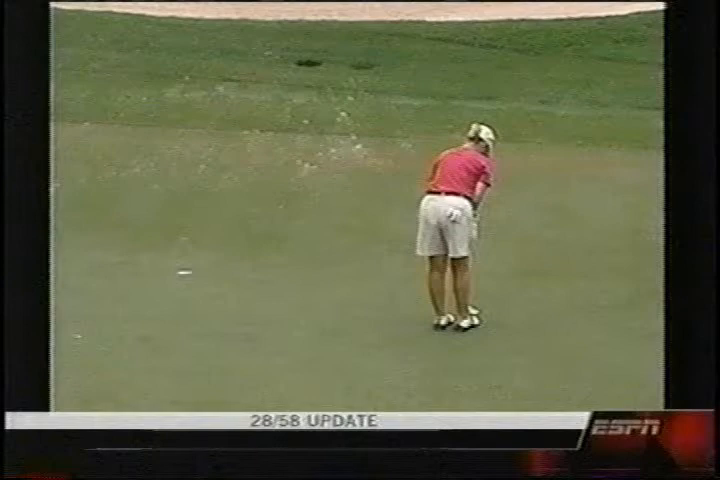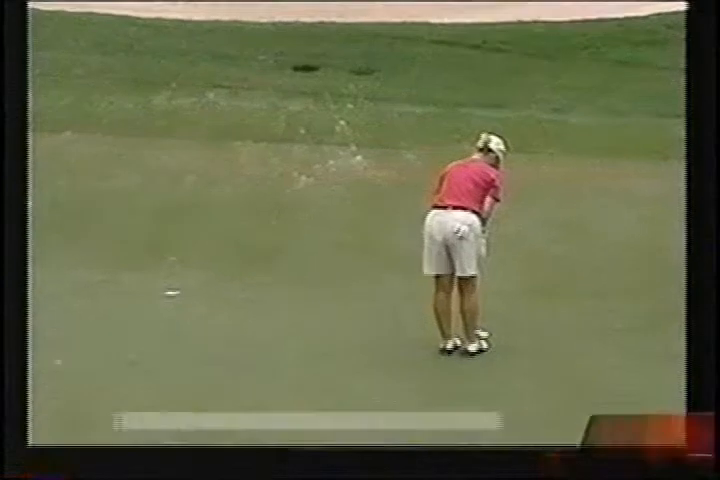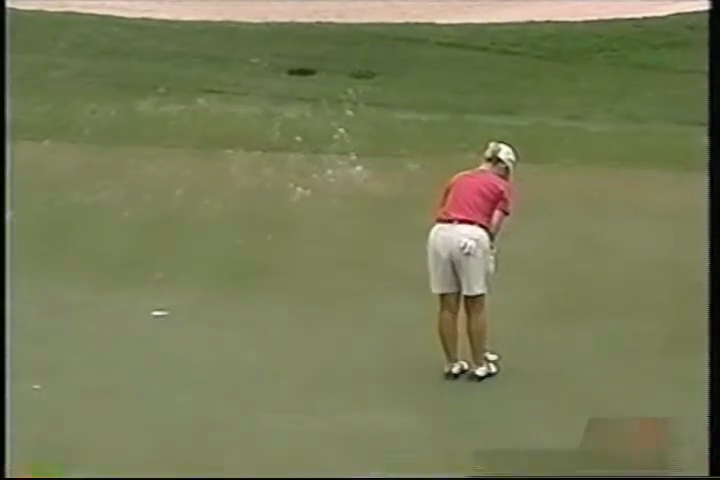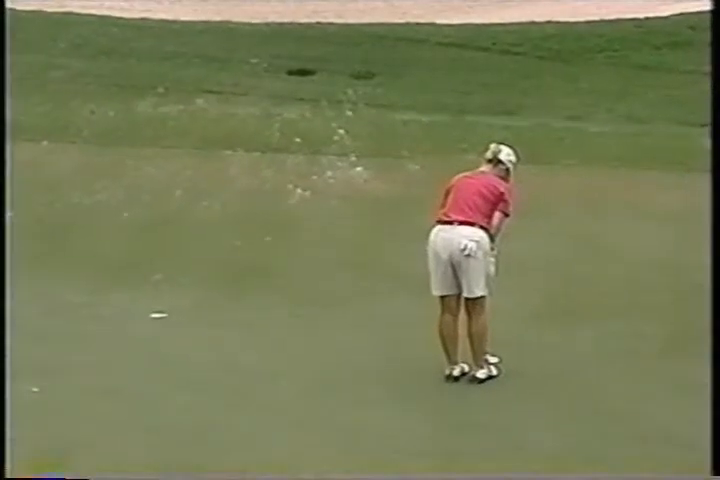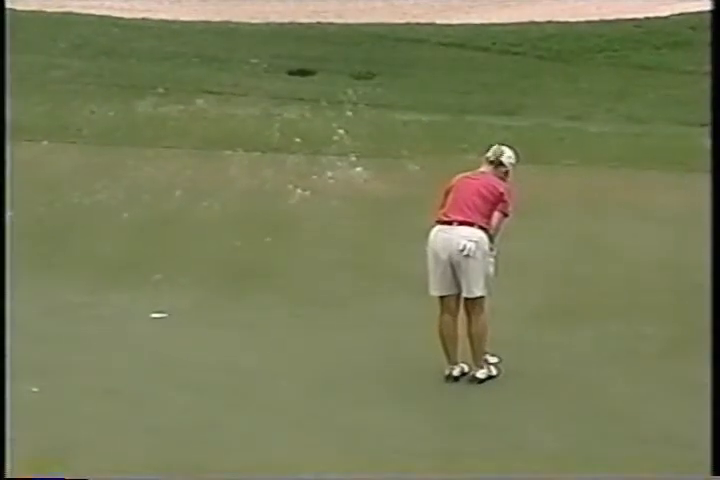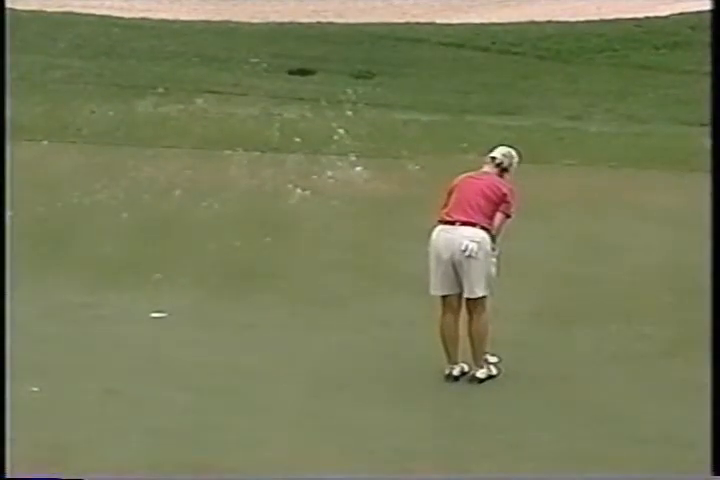
dt=0.3s
person 1, frame 1
left shoulder: (444, 155)
right shoulder: (484, 162)
right elbow: (477, 196)
right wrist: (471, 214)
left hip: (430, 204)
right hip: (456, 207)
left knee: (436, 266)
right knee: (461, 267)
left ankle: (441, 316)
right ankle: (463, 318)
person 1, frame 2
left shoulder: (451, 167)
right shoulder: (493, 175)
right elbow: (486, 211)
right wrist: (480, 231)
left hip: (436, 219)
right hip: (464, 223)
left knee: (442, 287)
right knee: (468, 287)
left ankle: (447, 340)
right ankle: (472, 341)
person 1, frame 3
left shoulder: (457, 178)
right shoulder: (502, 186)
right elbow: (494, 226)
right wrist: (488, 246)
left hip: (440, 234)
right hip: (470, 238)
left knee: (447, 306)
right knee: (475, 307)
left ankle: (453, 364)
right ankle: (479, 365)
person 1, frame 4
left shoulder: (457, 179)
right shoulder: (502, 188)
right elbow: (495, 227)
right wrist: (488, 248)
left hip: (440, 236)
right hip: (471, 239)
left knee: (448, 308)
right knee: (476, 309)
left ankle: (453, 366)
right ankle: (480, 367)
person 1, frame 5
left shoulder: (457, 180)
right shoulder: (501, 188)
right elbow: (493, 227)
right wrist: (488, 248)
left hip: (439, 236)
right hip: (470, 240)
left knee: (448, 308)
right knee: (476, 309)
left ankle: (453, 366)
right ankle: (480, 367)
person 1, frame 6
left shoulder: (460, 180)
right shoulder: (505, 190)
right elbow: (495, 228)
right wrist: (490, 250)
left hip: (441, 236)
right hip: (472, 239)
left knee: (449, 308)
right knee: (477, 309)
left ankle: (453, 366)
right ankle: (480, 367)
